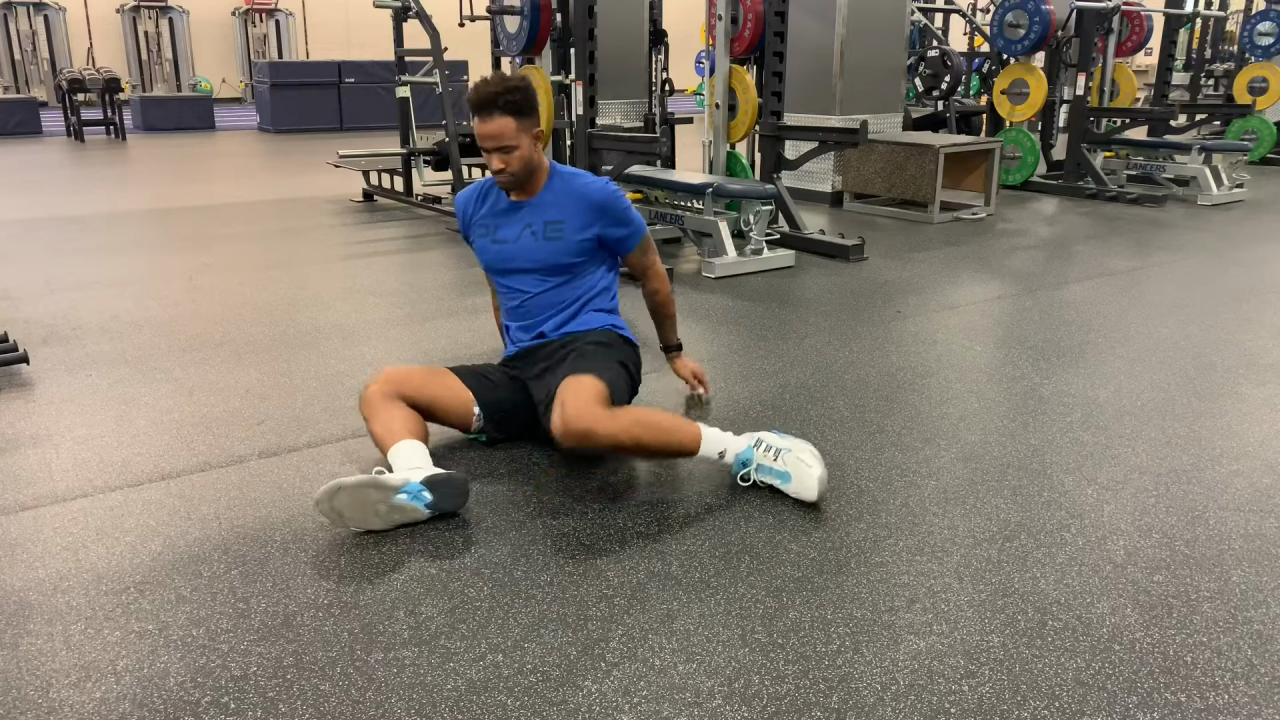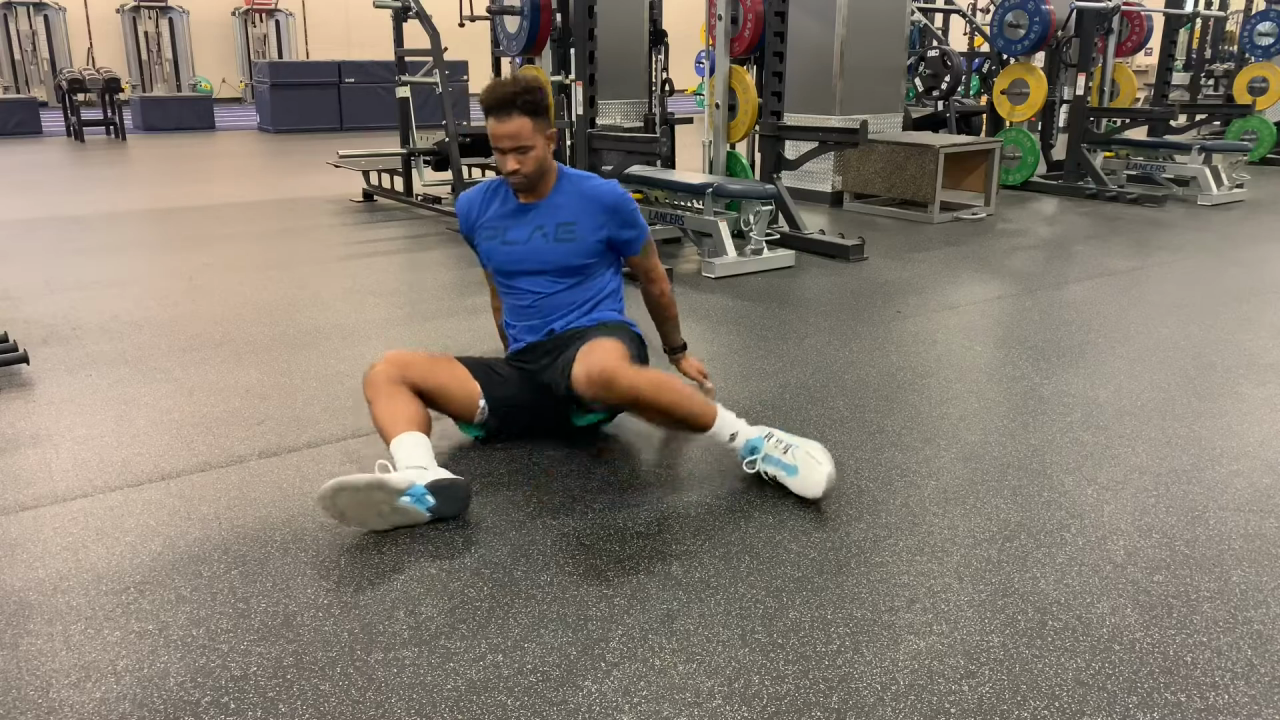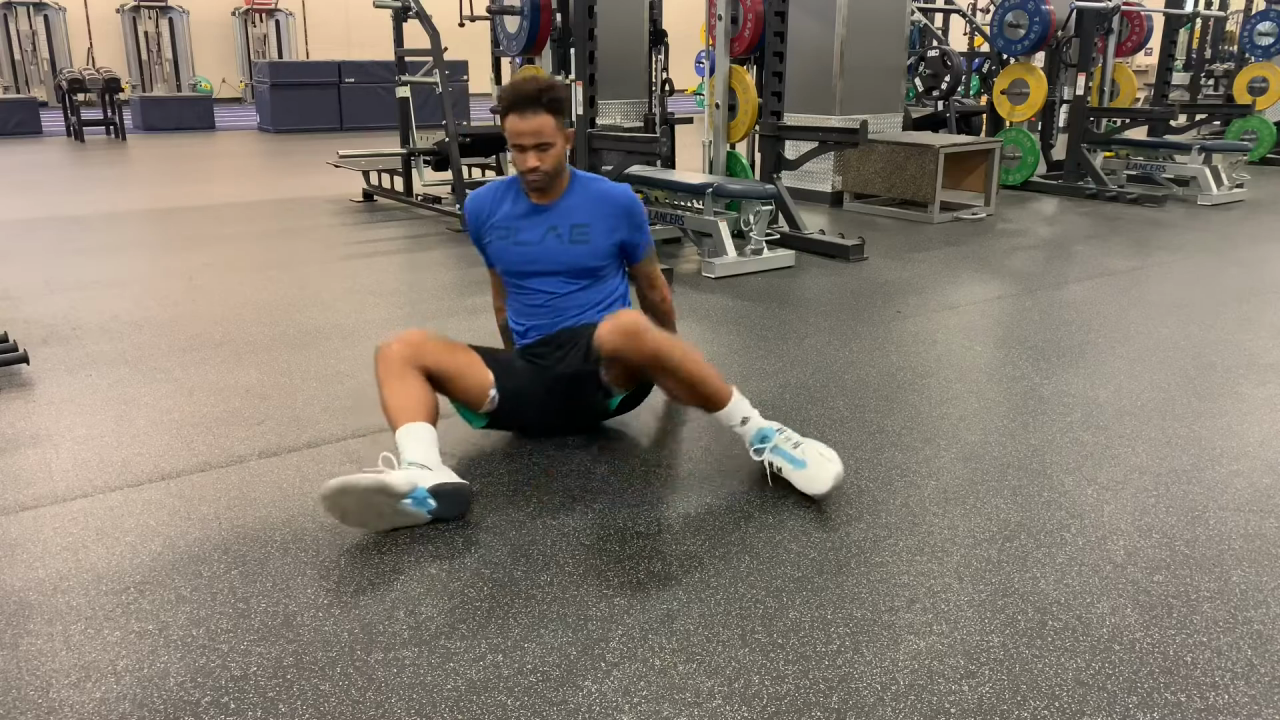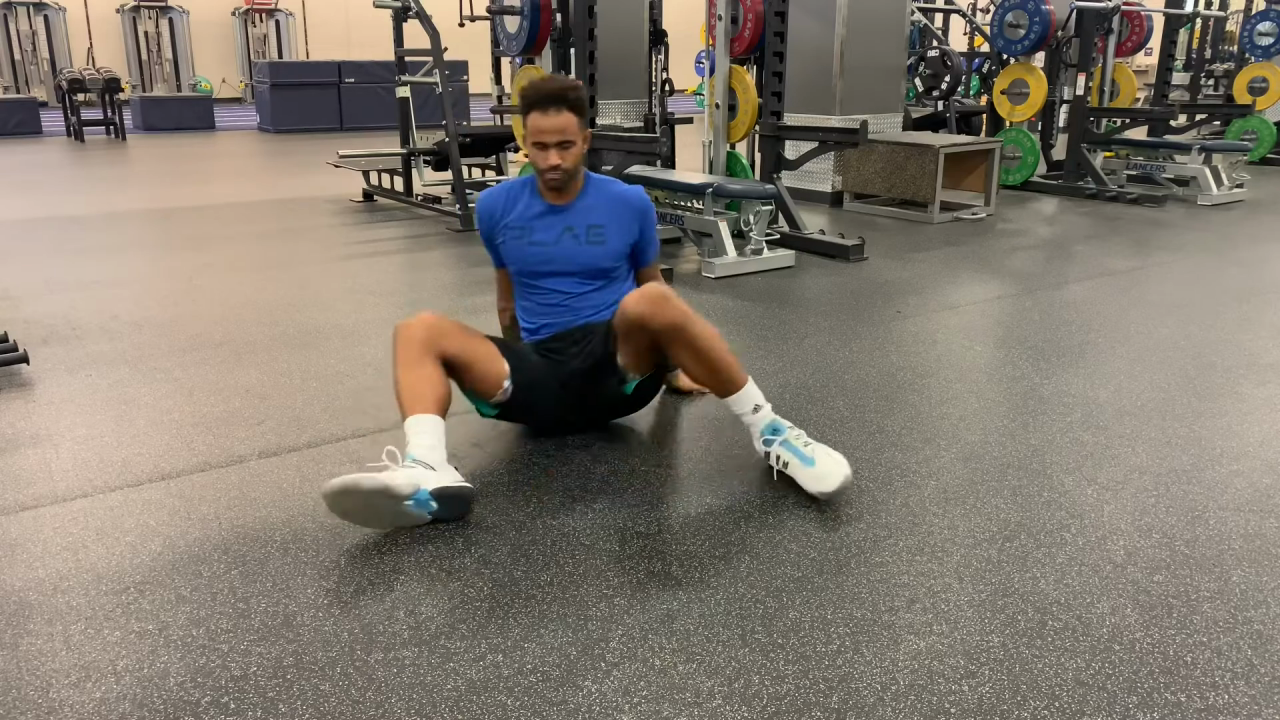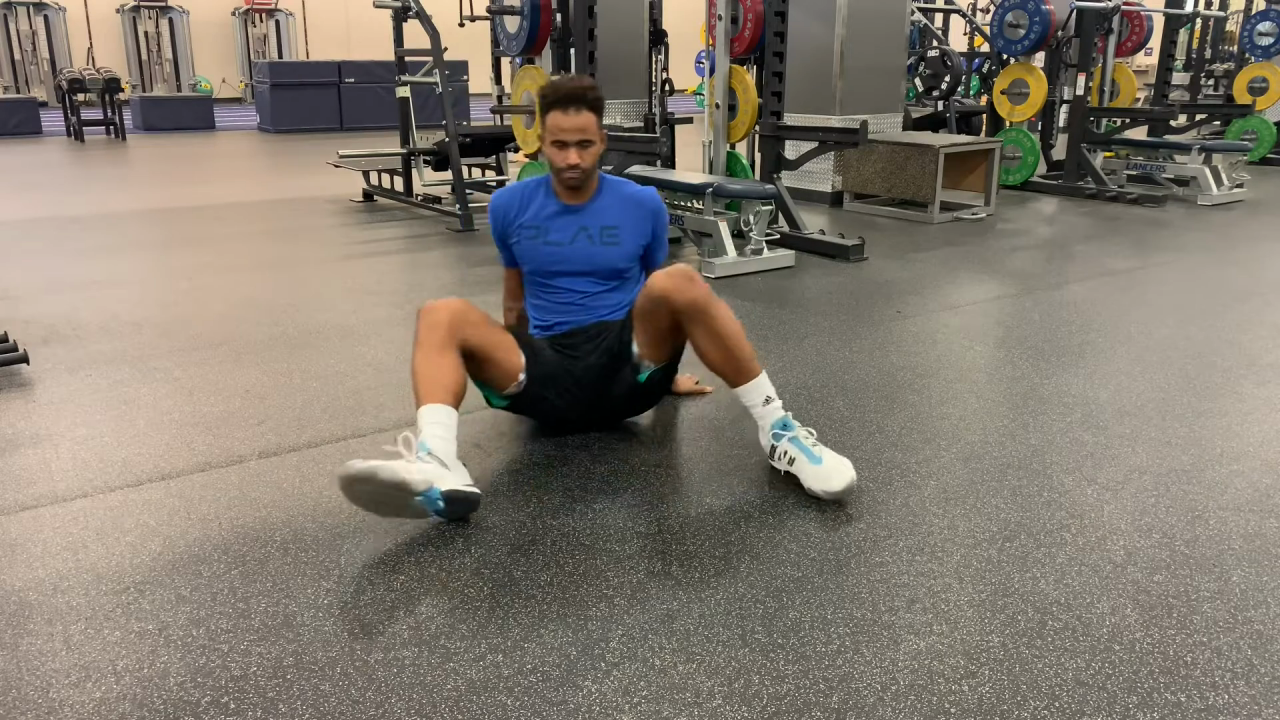
dt=0.1s
person 1, frame 1
left shoulder: (594, 197)
right shoulder: (472, 206)
left elbow: (651, 274)
left wrist: (673, 351)
left hip: (590, 348)
right hip: (522, 371)
left knee: (575, 426)
right knee: (381, 390)
left ankle: (745, 451)
right ankle: (418, 485)
person 1, frame 2
left shoulder: (603, 199)
right shoulder: (474, 208)
left elbow: (652, 277)
left wrist: (677, 353)
left hip: (595, 345)
right hip: (528, 365)
left knee: (600, 372)
right knee: (386, 375)
left ankle: (753, 443)
right ankle: (422, 485)
person 1, frame 3
left shoulder: (615, 202)
right shoulder: (483, 207)
left elbow: (651, 283)
left wrist: (672, 363)
right wrist: (509, 377)
left hip: (609, 370)
right hip: (533, 374)
left knee: (621, 327)
right knee: (399, 351)
left ankle: (764, 439)
right ankle: (424, 482)
person 1, frame 4
left shoulder: (628, 204)
right shoulder: (496, 207)
left elbow: (652, 283)
left wrist: (672, 364)
right wrist: (516, 373)
left hip: (618, 365)
right hip: (544, 369)
left knee: (650, 304)
right knee: (418, 332)
left ankle: (772, 435)
right ankle: (429, 480)
person 1, frame 5
left shoulder: (642, 205)
right shoulder: (511, 206)
left wrist: (667, 368)
right wrist: (507, 367)
left hip: (626, 368)
right hip: (550, 378)
left knee: (677, 282)
right knee: (440, 315)
left ankle: (780, 433)
right ankle: (435, 473)
